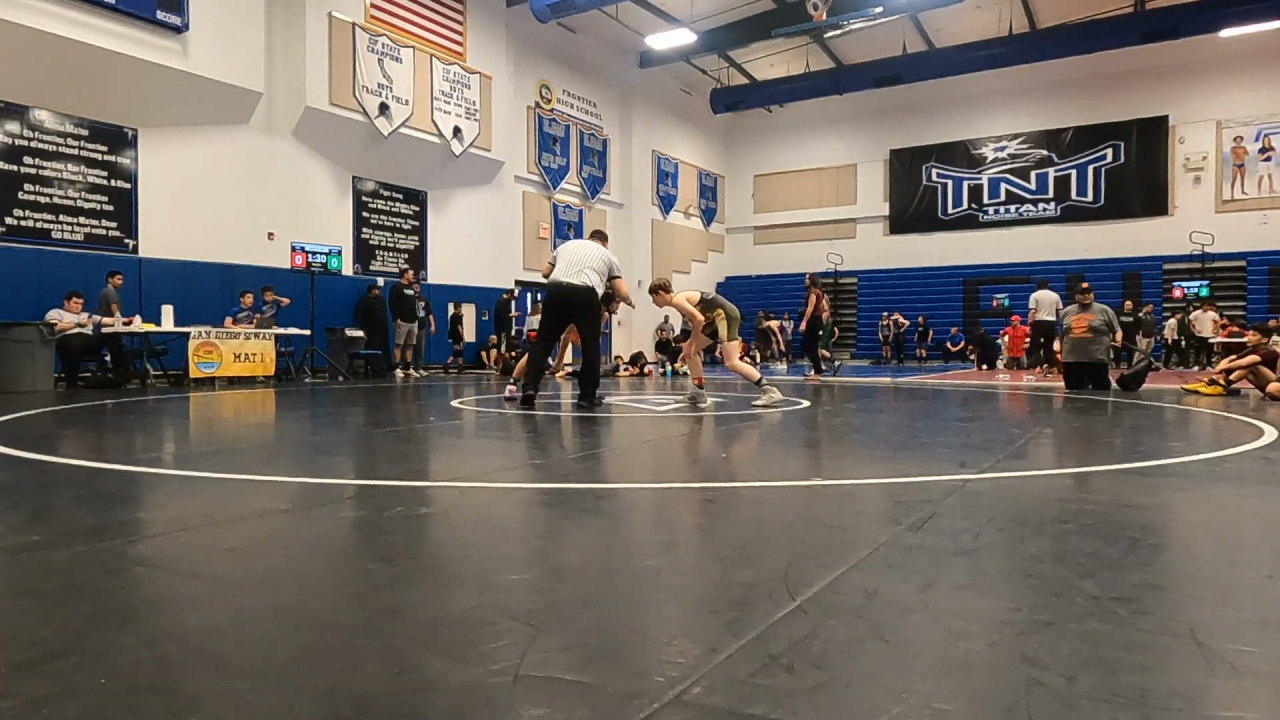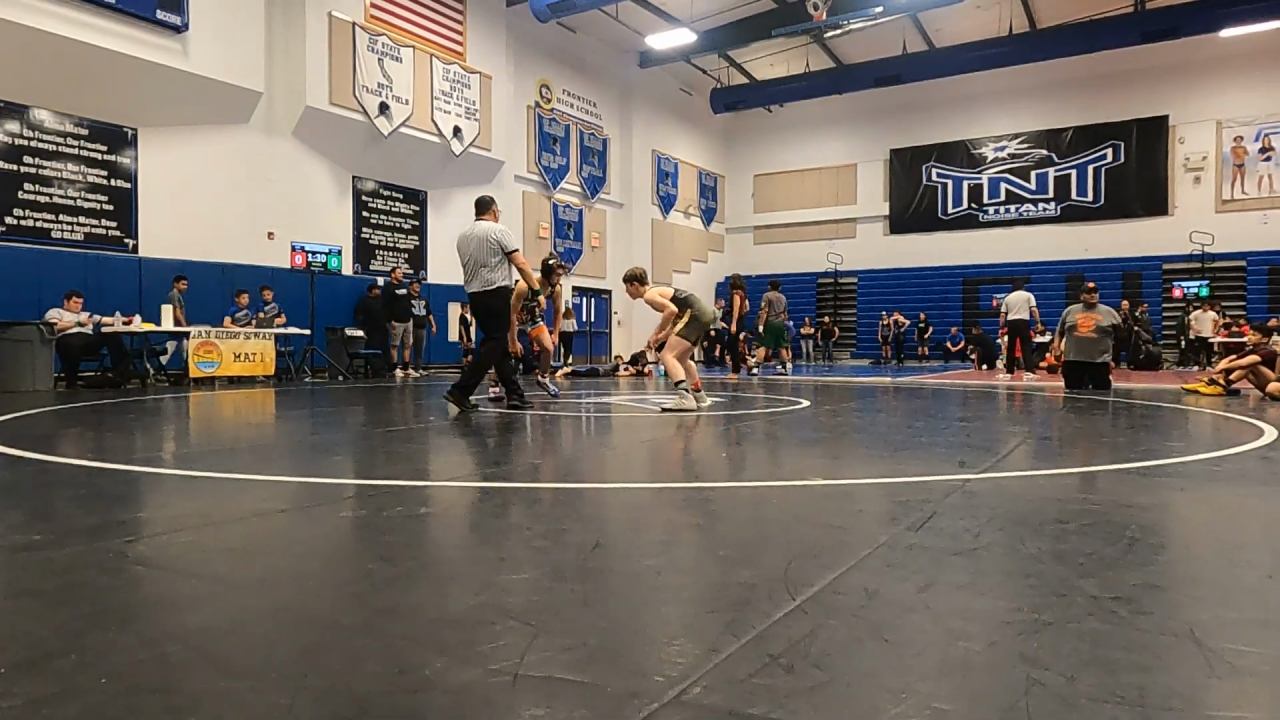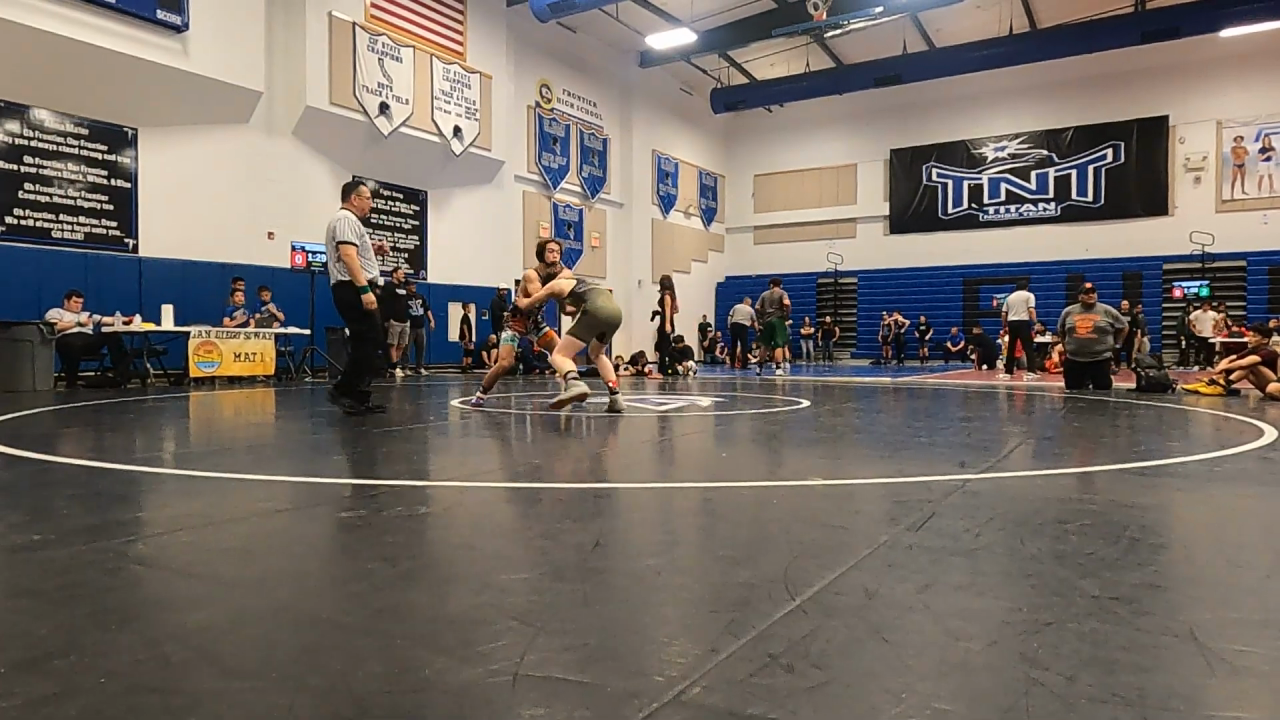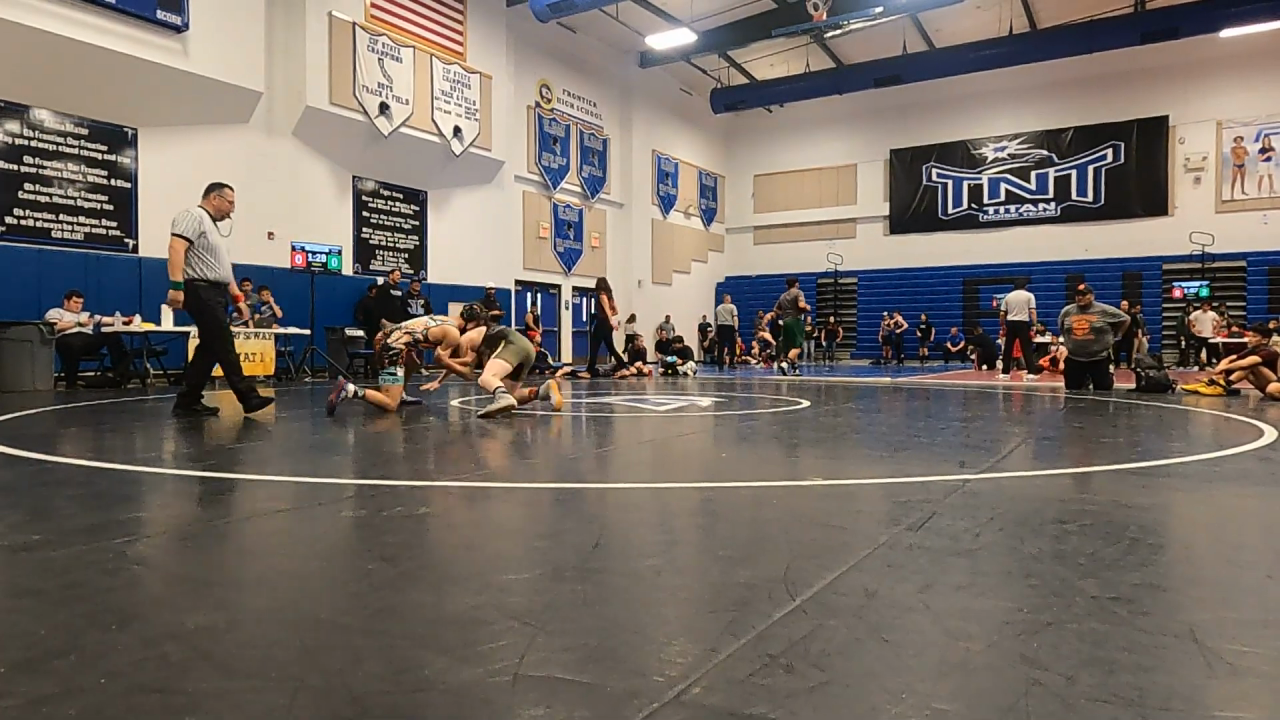
dt=1s
person 1, frame 1
left shoulder: (566, 245)
right shoulder: (608, 256)
left elbow: (545, 273)
right elbow: (621, 293)
right wrist: (629, 301)
left hip: (556, 292)
right hip: (585, 295)
left knee: (543, 342)
right knee: (590, 346)
left ankle: (530, 387)
right ankle: (587, 396)
person 1, frame 2
left shoulder: (463, 236)
right shoulder: (498, 230)
right elbow: (520, 263)
right wrist: (536, 290)
left hip: (476, 297)
right hip: (496, 296)
left knee: (500, 346)
right knee: (495, 346)
left ankle: (514, 395)
right ankle: (459, 392)
person 1, frame 3
left shoulder: (349, 221)
right shoulder: (346, 220)
right elbow: (347, 256)
left wrist: (374, 250)
right wrist: (364, 289)
left hip: (354, 290)
right hip: (352, 290)
left knee: (365, 344)
right knee: (369, 342)
left ankle: (355, 397)
right ankle: (343, 391)
person 1, frame 4
left shoulder: (212, 225)
right shoulder: (193, 217)
right elbow: (176, 249)
left wrist: (239, 297)
right wrist: (176, 286)
left hip: (214, 293)
right hip: (201, 292)
left knee: (209, 348)
right knee: (223, 343)
left ankle: (188, 402)
right ankle: (248, 396)
